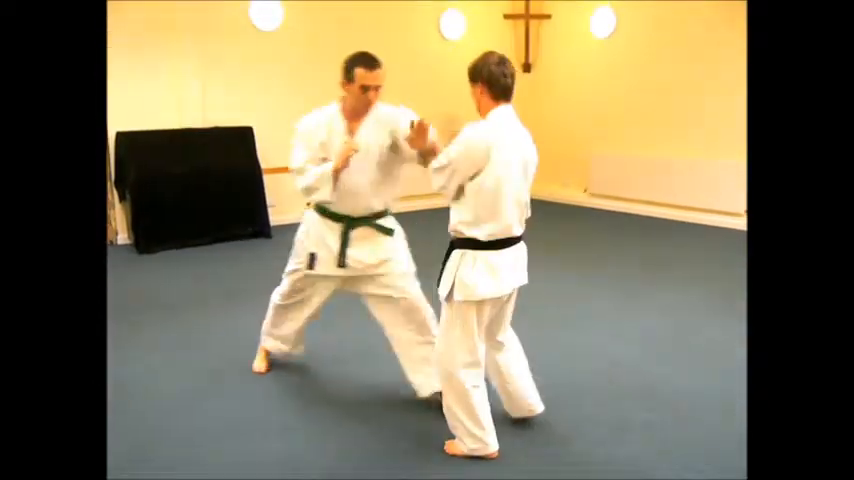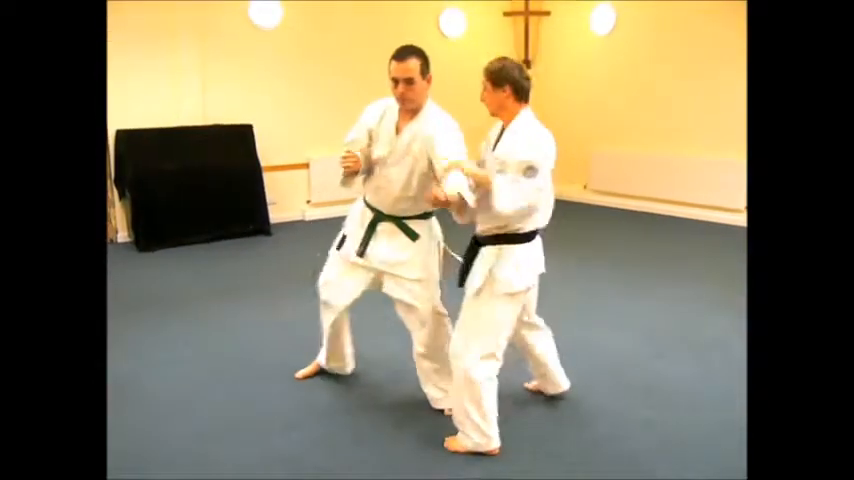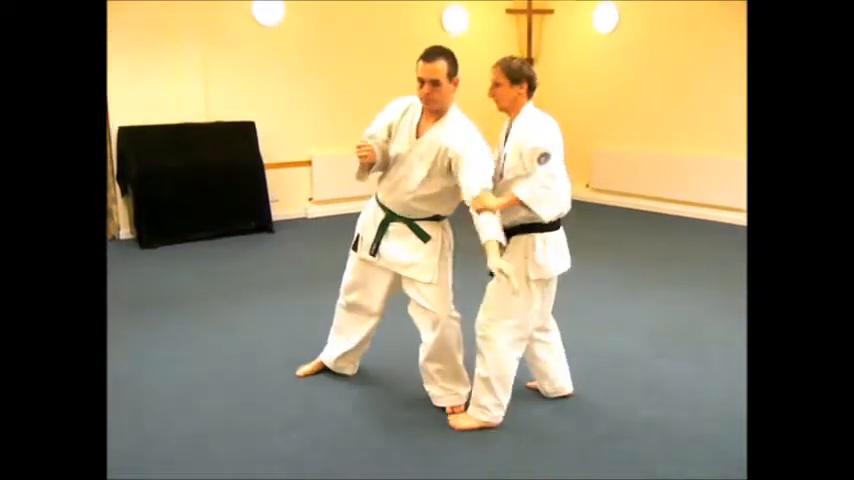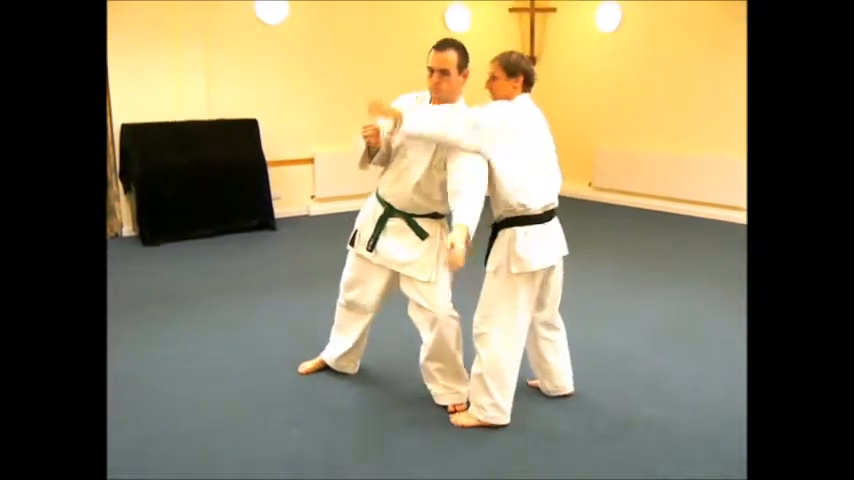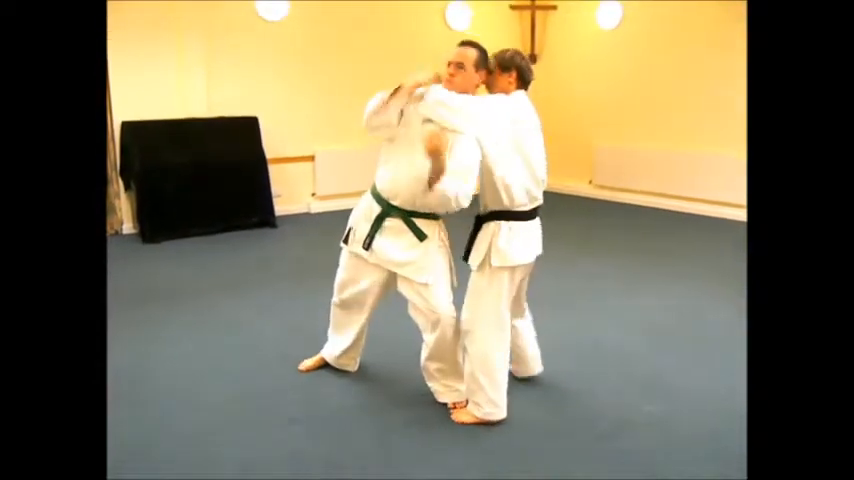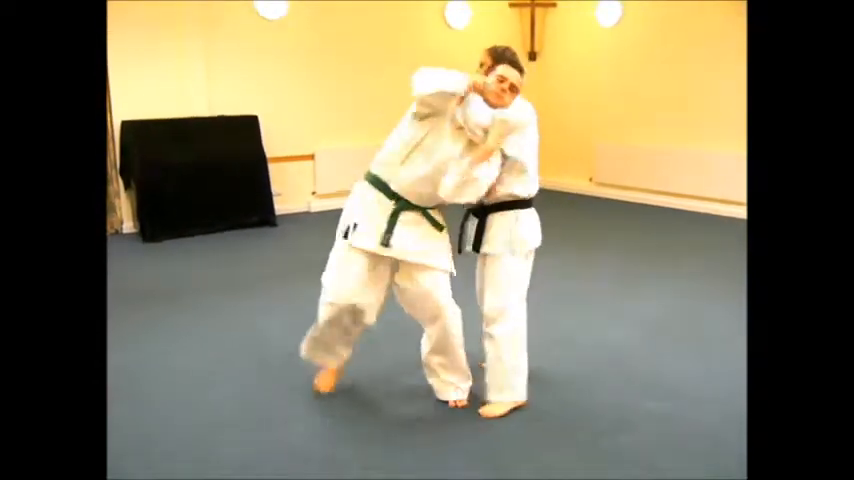
dt=0.3s
person 1, frame 1
left shoulder: (479, 134)
right shoulder: (522, 137)
left elbow: (442, 180)
left wrist: (435, 153)
right wrist: (440, 153)
left hip: (477, 260)
right hip: (510, 252)
left knee: (458, 355)
right knee: (495, 336)
left ankle: (477, 439)
right ankle: (523, 400)
person 1, frame 2
left shoulder: (534, 137)
right shoulder: (505, 133)
left elbow: (521, 197)
right elbow: (487, 189)
left wrist: (478, 177)
right wrist: (452, 198)
left hip: (507, 254)
right hip: (516, 248)
left knee: (473, 346)
right knee: (524, 321)
left ankle: (479, 436)
right ankle: (552, 380)
person 1, frame 3
left shoulder: (538, 126)
right shoulder: (515, 127)
left elbow: (547, 181)
right elbow: (508, 178)
left wrist: (502, 201)
right wrist: (484, 198)
left hip: (533, 243)
right hip: (540, 239)
left knee: (498, 325)
right knee: (536, 318)
left ankle: (486, 410)
right ankle: (555, 382)
person 1, frame 4
left shoulder: (506, 116)
right shoulder: (529, 117)
left elbow: (456, 124)
left wrist: (397, 115)
left hip: (521, 238)
right hip: (546, 230)
left knee: (496, 324)
right knee: (543, 315)
left ankle: (489, 409)
right ankle: (557, 380)
person 1, frame 5
left shoulder: (502, 108)
right shoulder: (520, 112)
left elbow: (450, 105)
right elbow: (491, 161)
left wrist: (423, 88)
left hip: (504, 232)
right hip: (523, 226)
left knee: (482, 318)
right knee: (510, 305)
left ankle: (486, 405)
right ankle: (525, 363)
person 1, frame 6
left shoulder: (518, 112)
left hip: (511, 221)
right hip: (492, 217)
left knee: (501, 306)
right knee: (492, 296)
left ankle: (509, 391)
right ankle: (510, 359)
person 2, frame 1
left shoulder: (390, 118)
right shoulder: (314, 124)
left elbow: (417, 135)
right elbow: (305, 182)
left wrist: (425, 138)
right wrist: (334, 168)
left hip: (376, 233)
right hip: (325, 230)
left knee: (409, 307)
right knee: (295, 293)
left ankle: (433, 382)
right ankle: (270, 345)
person 2, frame 2
left shoulder: (441, 128)
right shoulder: (376, 112)
right elbow: (354, 153)
right wrist: (352, 164)
left hip: (412, 233)
right hip: (366, 220)
left knee: (426, 315)
right knee: (333, 292)
left ankle: (447, 393)
right ankle: (332, 359)
person 2, frame 3
left shoulder: (463, 137)
right shoulder: (399, 109)
left elbow: (481, 194)
right elbow: (378, 158)
left wrist: (493, 249)
right wrist: (369, 157)
left hip: (425, 235)
right hip: (379, 219)
left knee: (437, 315)
right knee: (357, 295)
left ankle: (450, 391)
right ankle: (336, 357)
person 2, frame 4
right shoulder: (408, 103)
left elbow: (469, 189)
right elbow: (384, 158)
left wrist: (460, 234)
right wrist: (375, 143)
left hip: (422, 232)
right hip: (379, 215)
left knee: (436, 313)
right knee: (356, 294)
left ankle: (450, 389)
right ankle: (338, 356)
person 2, frame 5
left shoulder: (470, 134)
right shoulder: (421, 97)
left elbow: (455, 195)
right elbow: (375, 121)
left wrist: (440, 166)
right wrist: (402, 91)
left hip: (419, 231)
right hip: (373, 214)
left knee: (438, 312)
right knee: (352, 290)
left ankle: (451, 387)
right ankle: (339, 353)
person 2, frame 6
left shoulder: (490, 147)
right shoulder: (449, 97)
left elbow: (455, 192)
right elbow: (423, 87)
left wrist: (485, 153)
right wrist: (472, 83)
left hip: (420, 223)
right hip: (374, 204)
left knee: (438, 308)
right knee: (347, 294)
left ankle: (453, 384)
right ankle: (329, 355)
